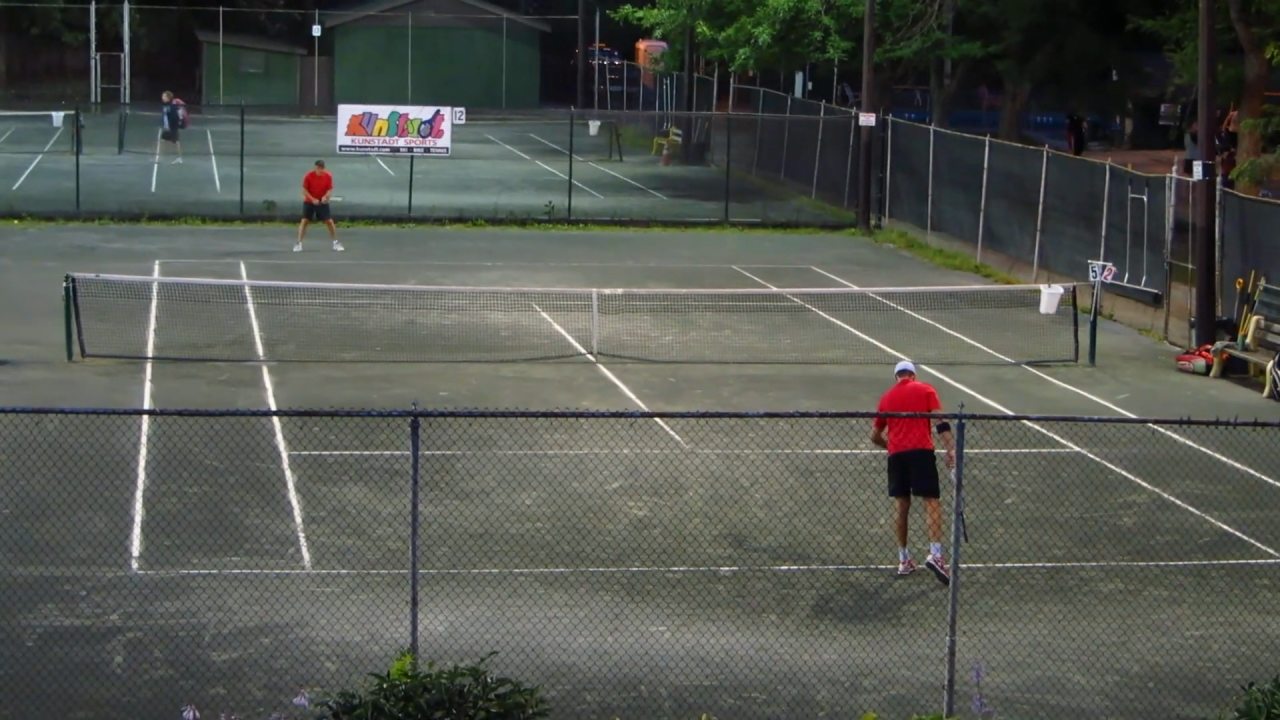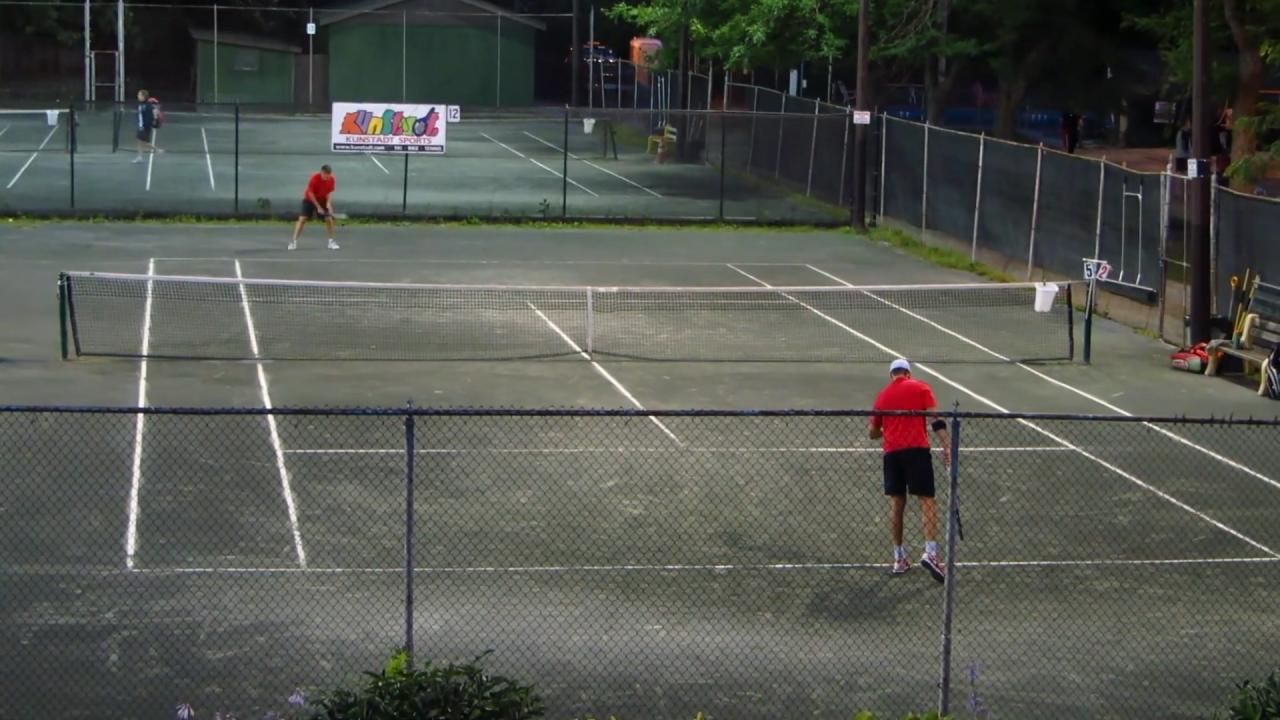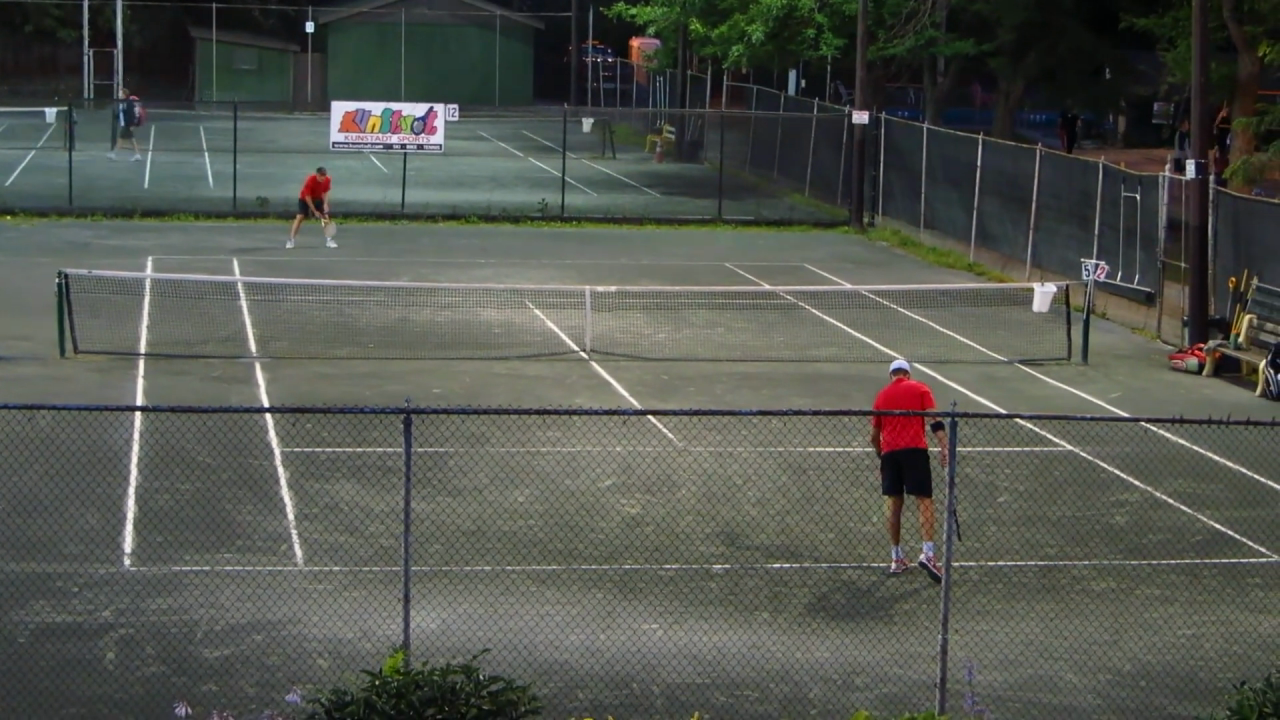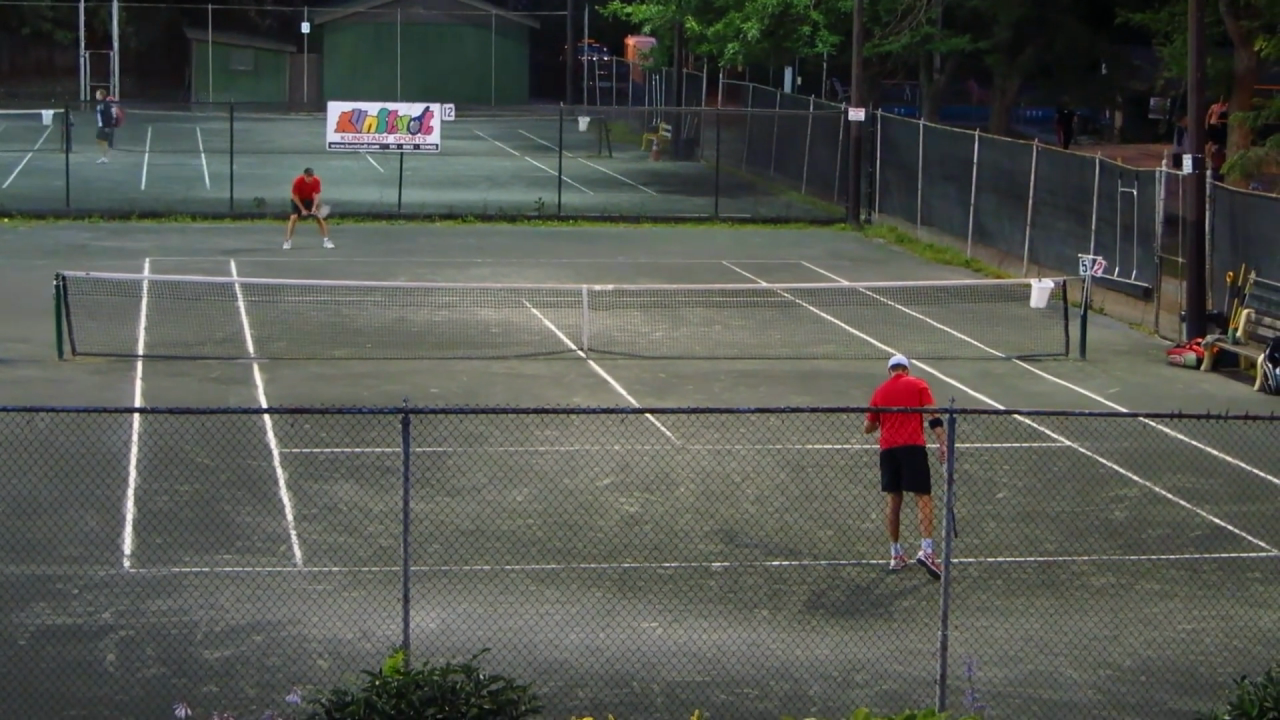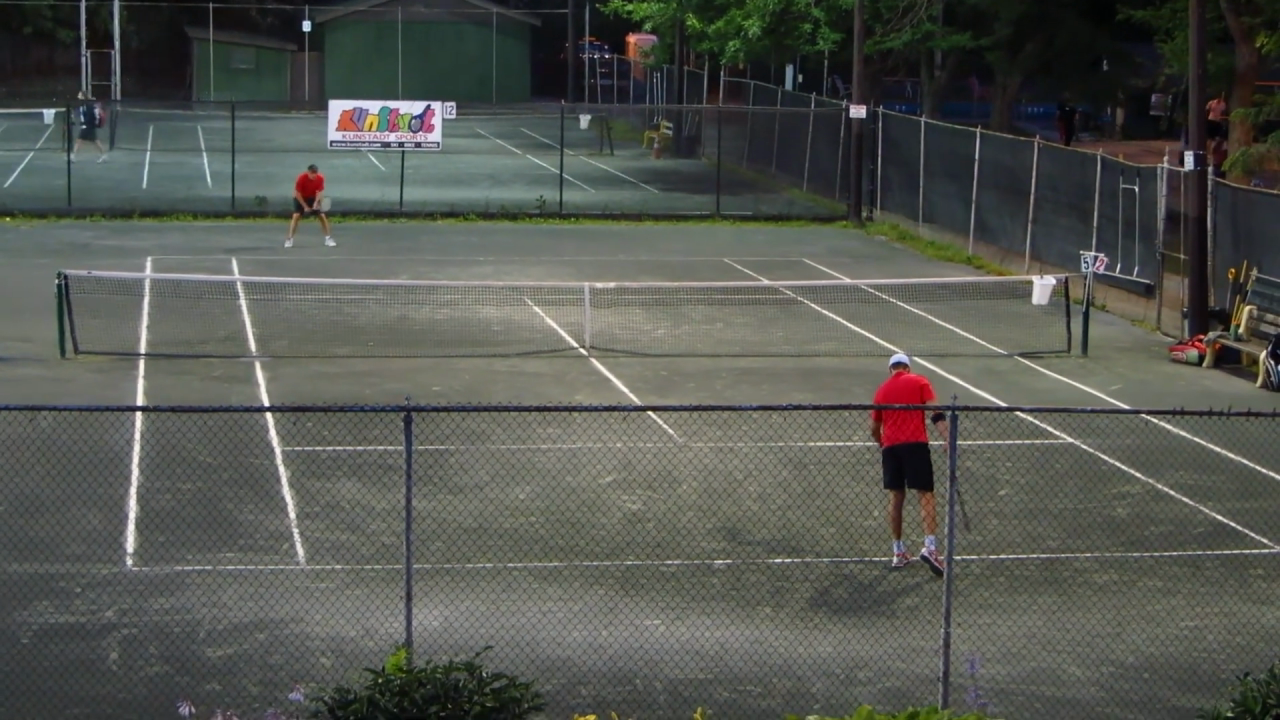
dt=0.3s
person 1, frame 1
left shoulder: (887, 397)
right shoulder: (925, 390)
left elbow: (875, 436)
right elbow: (940, 421)
right wrist: (950, 449)
left hip: (896, 455)
right hip: (920, 451)
left knee: (901, 506)
right knee: (932, 502)
left ankle: (904, 560)
right ankle: (935, 554)
person 1, frame 2
left shoulder: (883, 395)
right shoulder: (921, 387)
left elbow: (873, 433)
right elbow: (935, 419)
right wrist: (946, 446)
left hip: (891, 453)
right hip: (916, 449)
left knee: (897, 504)
right knee: (927, 501)
left ankle: (899, 558)
right ankle: (930, 552)
person 1, frame 3
left shoulder: (881, 396)
right shoulder: (920, 388)
left elbow: (875, 436)
right elbow: (934, 420)
left wrist: (880, 456)
right wrist: (944, 448)
left hip: (889, 453)
right hip: (914, 450)
left knee: (894, 504)
right knee: (924, 502)
left ankle: (896, 558)
right ankle: (927, 553)
person 1, frame 4
left shoulder: (880, 391)
right shoulder: (918, 385)
left elbow: (868, 427)
right elbow: (933, 417)
right wrist: (943, 444)
left hip: (888, 449)
right hip: (913, 447)
left knee: (894, 501)
right knee: (923, 499)
left ankle: (895, 555)
right ankle: (926, 550)
person 1, frame 5
left shoulder: (882, 390)
right shoulder: (919, 381)
left elbow: (875, 430)
right elbow: (936, 412)
right wrist: (947, 438)
left hip: (890, 447)
right hip: (915, 444)
left knee: (896, 499)
right knee: (926, 495)
left ankle: (899, 552)
right ankle: (930, 546)
